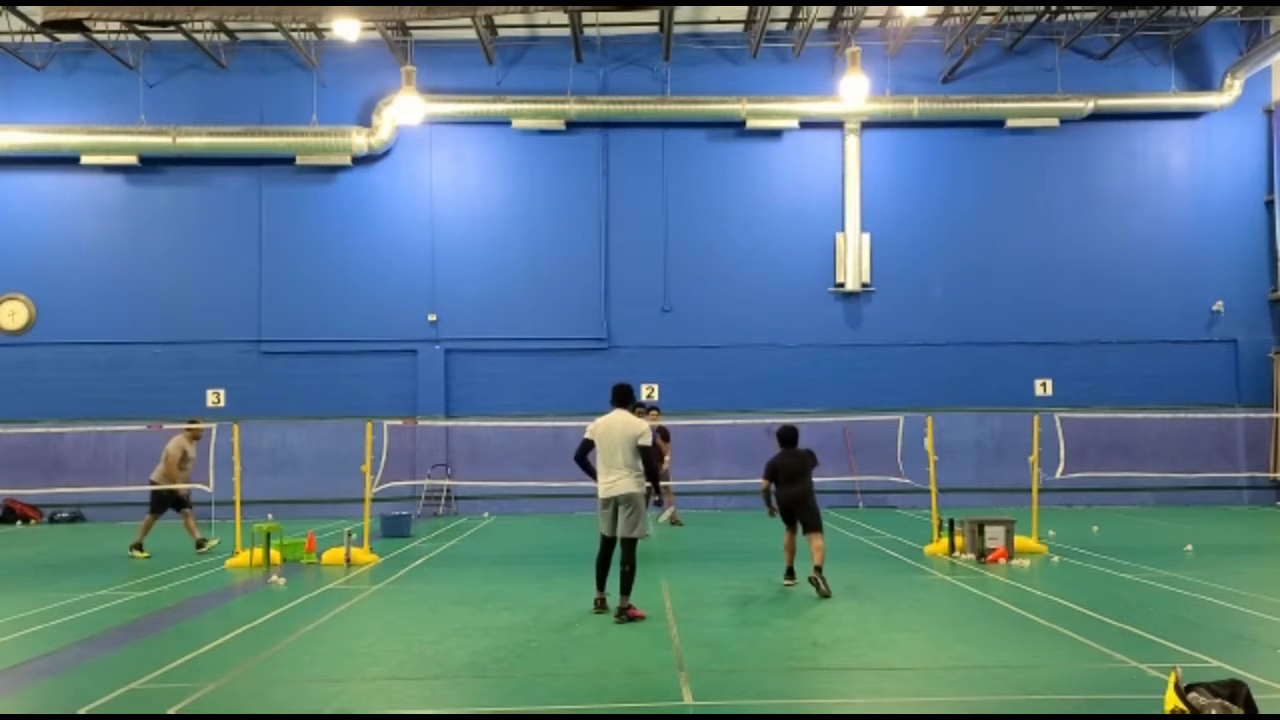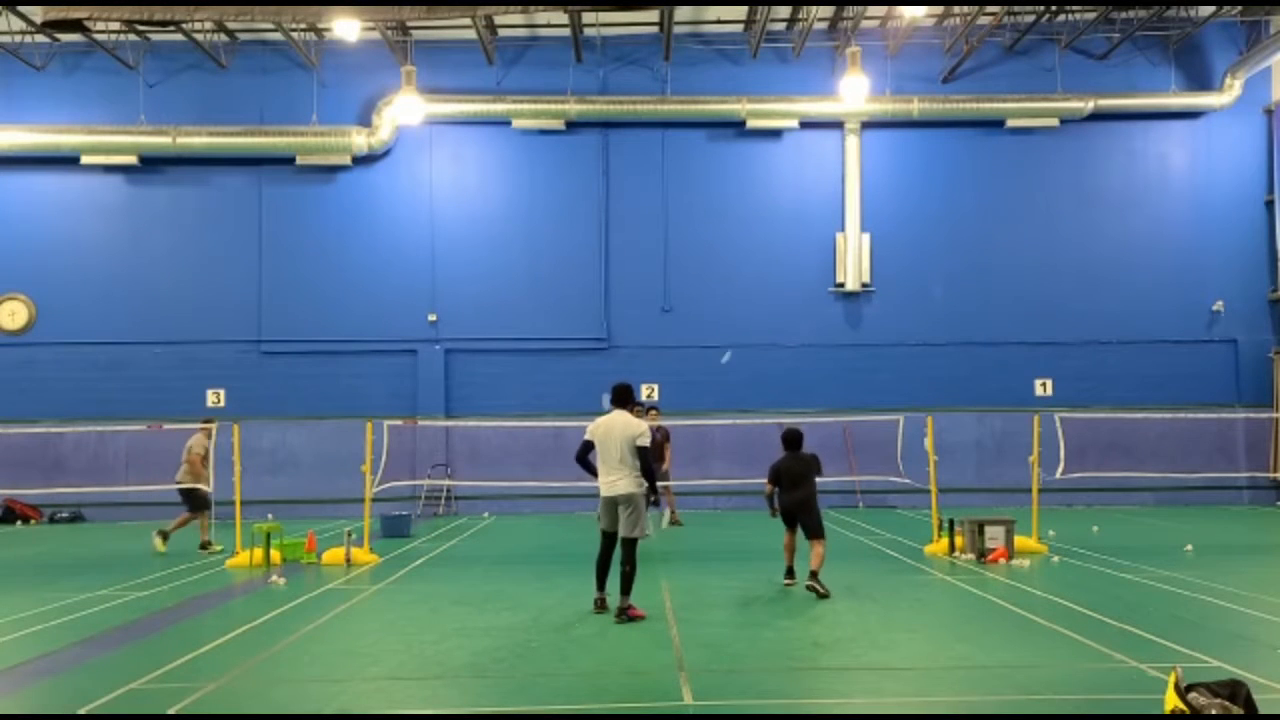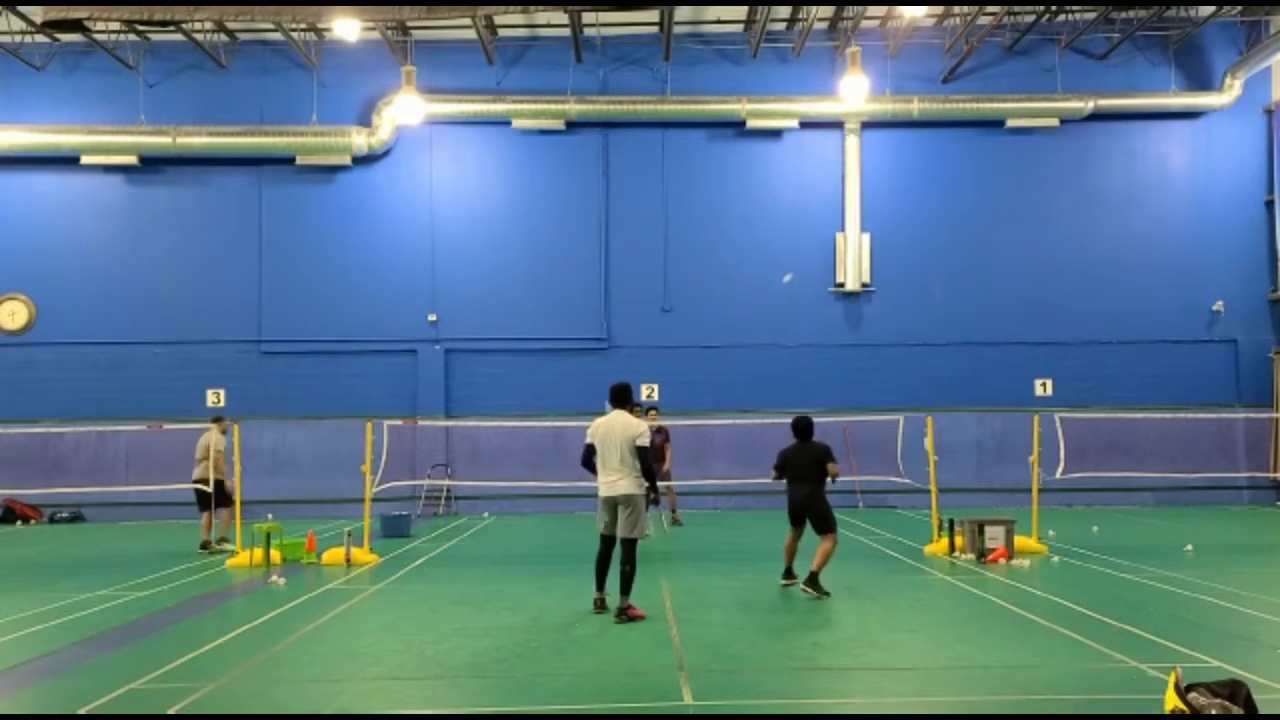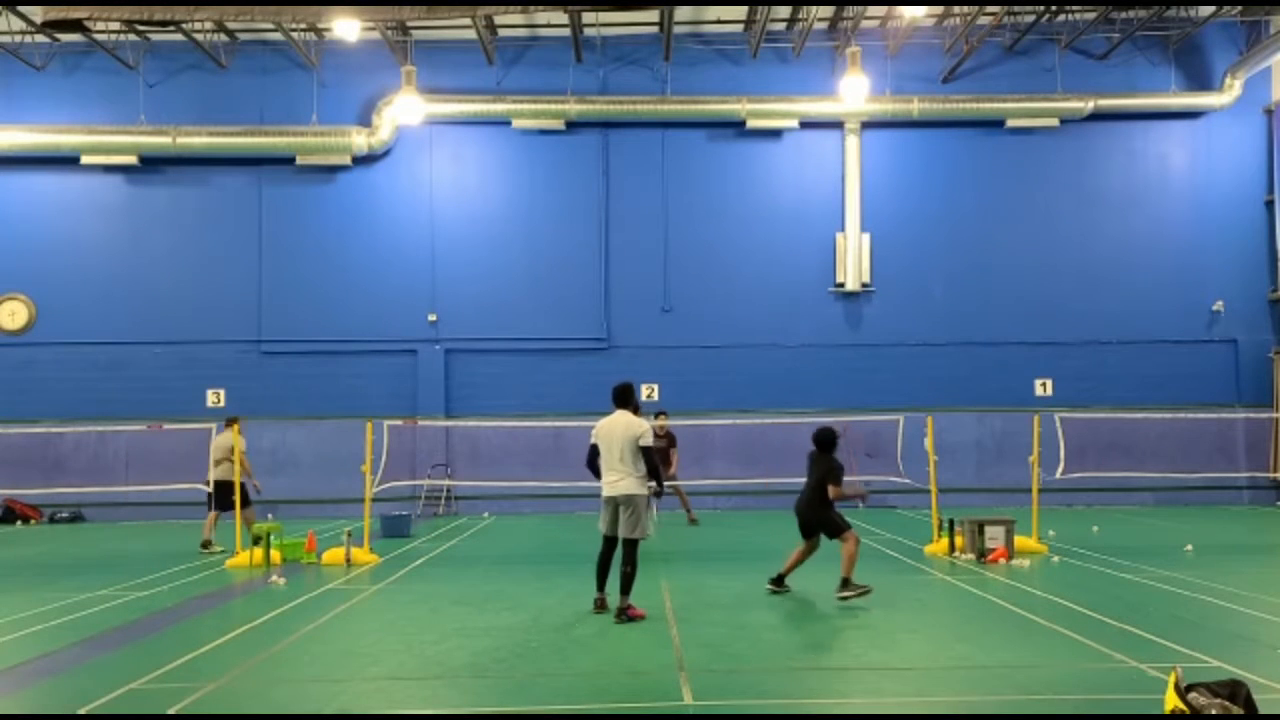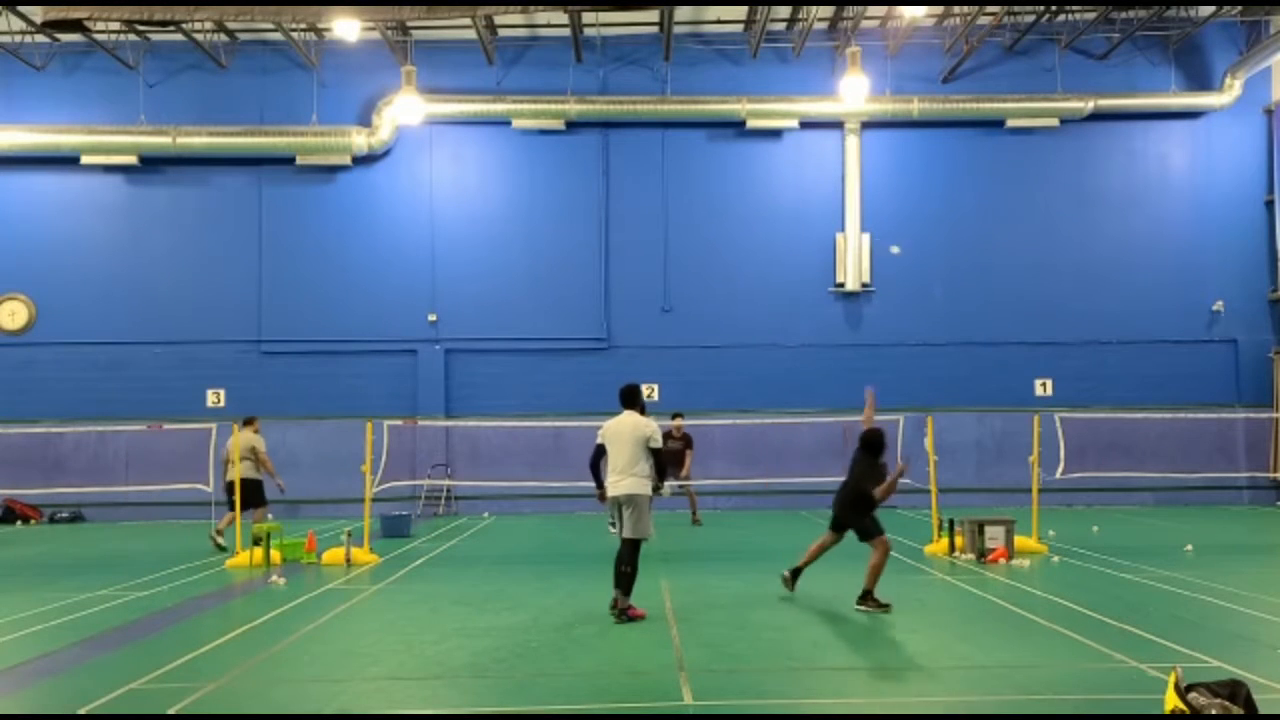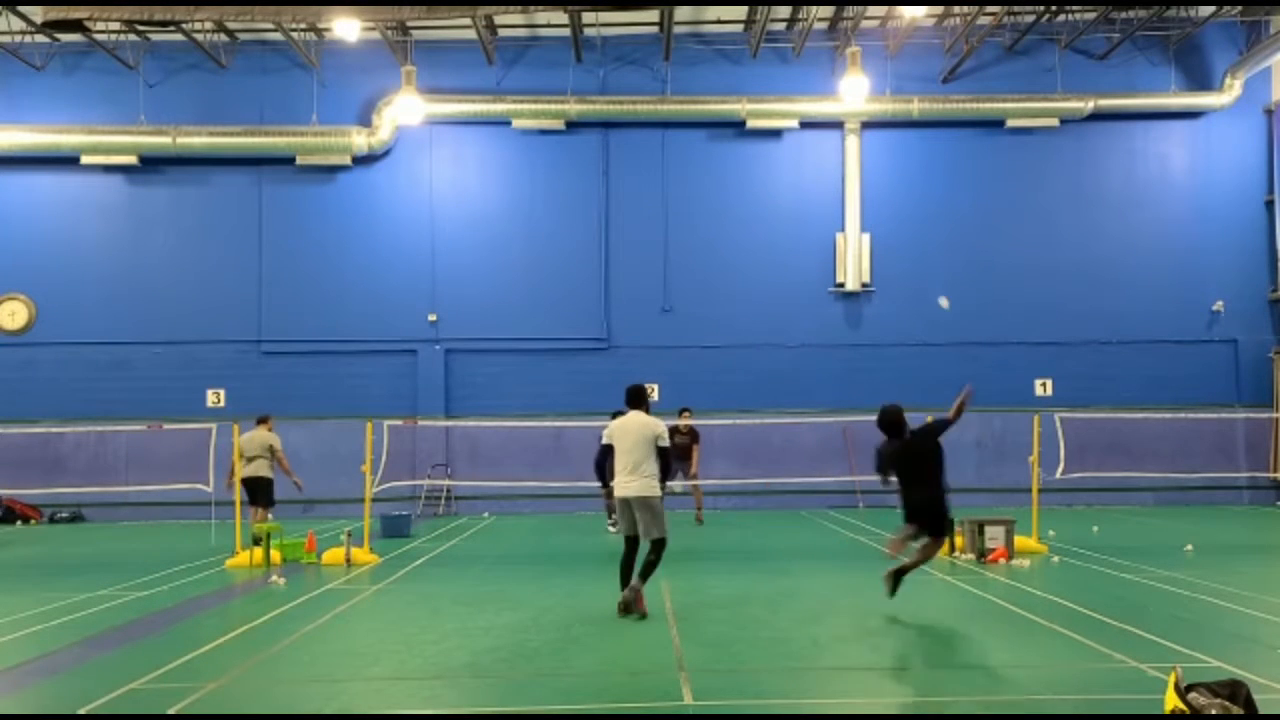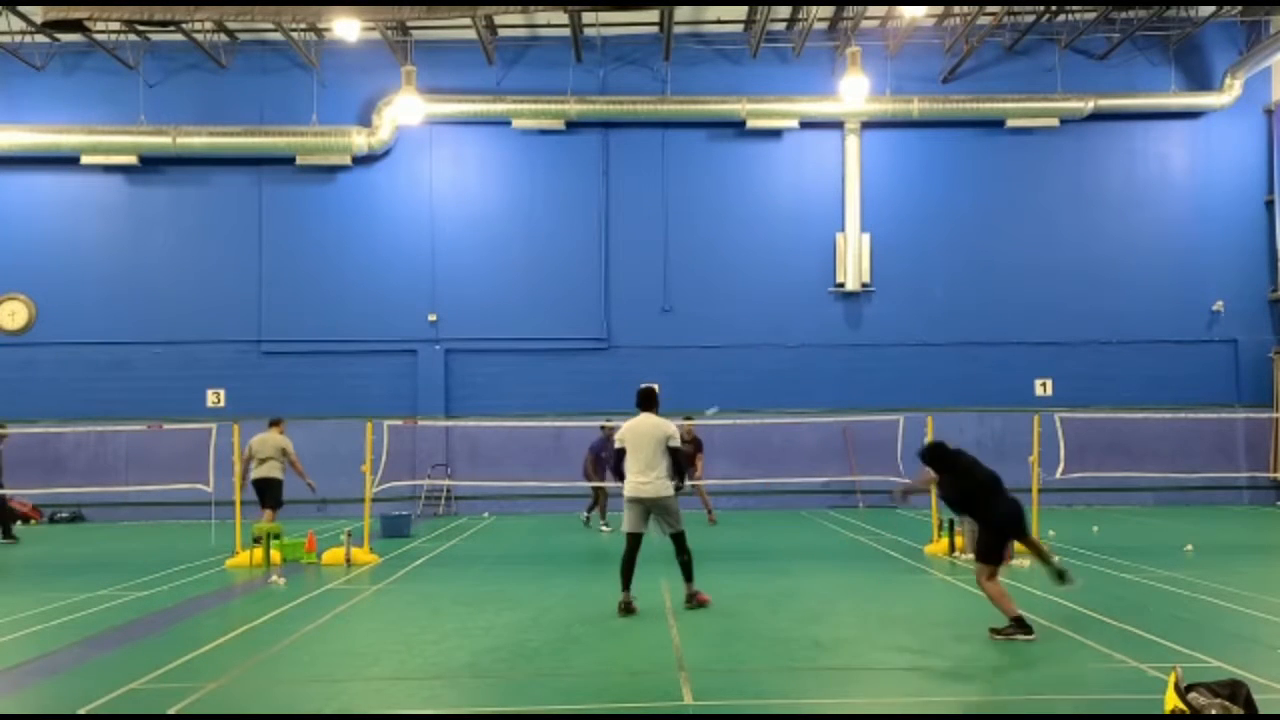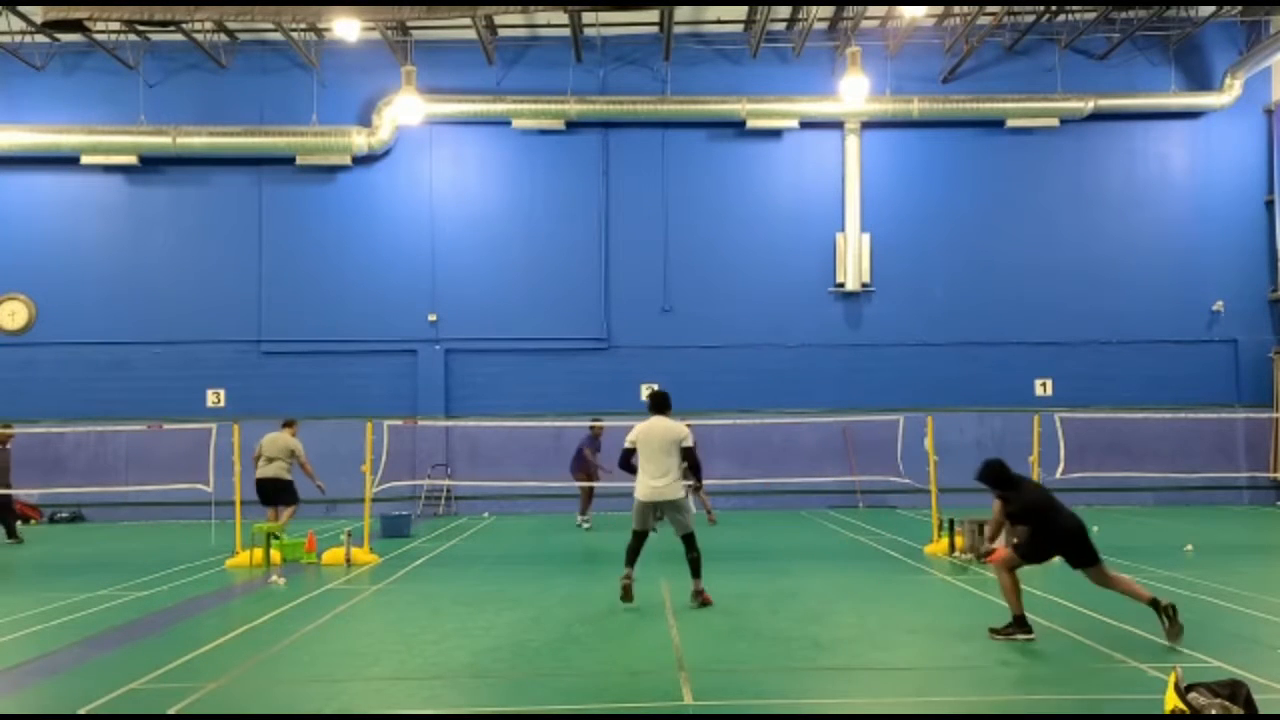
dt=0.2s
person 1, frame 1
left shoulder: (597, 425)
right shoulder: (640, 426)
left elbow: (579, 456)
right elbow: (649, 463)
right wrist: (656, 489)
left hip: (606, 491)
right hip: (631, 490)
left knee: (606, 544)
right knee: (628, 547)
left ankle: (600, 598)
right ankle: (624, 607)
person 1, frame 2
left shoulder: (597, 425)
right shoulder: (639, 426)
left elbow: (580, 457)
right elbow: (645, 464)
right wrist: (654, 490)
left hip: (607, 491)
right hip: (632, 491)
left knee: (606, 544)
right knee: (628, 547)
left ankle: (600, 598)
right ankle: (624, 607)
person 1, frame 3
left shoulder: (596, 425)
right shoulder: (638, 426)
left elbow: (586, 460)
right elbow: (645, 464)
right wrist: (654, 489)
left hip: (606, 491)
right hip: (632, 491)
left knee: (606, 545)
right knee: (628, 548)
left ankle: (599, 598)
right ankle: (624, 607)
person 1, frame 4
left shoulder: (600, 426)
right shoulder: (641, 426)
left elbow: (591, 462)
right elbow: (650, 462)
right wrist: (659, 484)
left hip: (609, 492)
right hip: (633, 491)
left knee: (608, 545)
right knee: (629, 548)
left ankle: (600, 598)
right ankle: (623, 607)
person 1, frame 5
left shoulder: (608, 426)
right shoulder: (648, 426)
left elbow: (594, 461)
right elbow: (660, 462)
left wrist: (600, 487)
right wrist: (659, 481)
left hip: (614, 491)
right hip: (637, 491)
left knee: (625, 544)
right knee: (631, 547)
left ankle: (617, 597)
right ankle: (623, 607)
person 1, frame 6
left shoulder: (613, 426)
right shoulder: (656, 425)
left elbow: (600, 461)
right elbow: (666, 462)
left wrist: (606, 486)
right wrist: (662, 481)
left hip: (621, 492)
right hip: (647, 491)
left knee: (630, 545)
right knee: (658, 543)
left ankle: (627, 598)
right ankle: (634, 589)
person 1, frame 7
left shoulder: (625, 428)
right shoulder: (667, 427)
left elbow: (616, 465)
right elbow: (678, 462)
right wrist: (680, 481)
left hip: (633, 492)
right hip: (660, 491)
left knee: (632, 546)
right knee: (680, 541)
left ankle: (625, 599)
right ankle: (691, 593)
person 1, frame 8
left shoulder: (637, 430)
right shoulder: (680, 430)
left elbow: (623, 463)
right elbow: (693, 461)
right wrist: (698, 481)
left hip: (645, 493)
right hip: (672, 493)
left knee: (637, 537)
right knee: (689, 540)
left ankle: (627, 576)
right ankle: (698, 590)
person 2, frame 1
left shoulder: (773, 462)
right shoulder: (807, 454)
left elbow: (765, 487)
left wrist: (769, 505)
left hip: (784, 501)
right hip: (805, 499)
left knee: (790, 530)
right knee: (816, 538)
left ankle: (789, 573)
right ankle: (817, 572)
person 2, frame 2
left shoulder: (777, 465)
right shoulder: (811, 459)
left elbow: (769, 491)
right elbow: (818, 473)
left wrist: (772, 507)
left hip: (786, 505)
right hip: (807, 504)
left knee: (790, 531)
right knee: (817, 544)
left ankle: (789, 572)
right ankle: (813, 577)
person 2, frame 3
left shoulder: (785, 453)
right shoulder: (822, 449)
left elbow: (776, 476)
right elbow: (834, 472)
right wrist: (824, 471)
left hip: (794, 499)
right hip: (815, 499)
left knee: (795, 533)
right knee: (829, 539)
left ankle: (788, 573)
right ankle: (811, 579)
person 2, frame 4
left shoulder: (814, 456)
right shoulder: (834, 467)
right elbow: (834, 495)
right wrist: (856, 493)
left hip: (803, 508)
right hip: (819, 510)
left knee: (809, 546)
right knee: (851, 539)
left ankle: (777, 580)
right ankle: (845, 585)
person 2, frame 5
left shoulder: (862, 452)
right shoulder: (874, 468)
left elbow: (866, 423)
right elbow: (879, 496)
left wrist: (869, 400)
right wrist: (895, 476)
left hip: (843, 504)
right hip: (855, 510)
left knee: (830, 540)
right knee: (882, 546)
left ankle: (794, 572)
right ankle: (866, 597)
person 2, frame 6
left shoulder: (885, 452)
right shoulder: (923, 435)
left elbow: (884, 475)
right elbow: (954, 415)
right wrist: (963, 398)
left hip: (912, 499)
right hip: (933, 499)
left knee: (915, 529)
right knee: (936, 541)
right ankle: (901, 571)
person 2, frame 7
left shoulder: (950, 493)
right shoulder: (958, 456)
right elbow: (935, 477)
right wrist: (910, 487)
left hip: (994, 522)
right hip: (1012, 509)
left knee: (985, 578)
right knee: (1026, 539)
left ankle: (1019, 624)
right ankle: (1055, 570)
person 2, frame 8
left shoulder: (1016, 506)
right shoulder: (1017, 481)
left elbow: (1023, 539)
right elbow: (998, 517)
right wrist: (988, 541)
left hip: (1052, 537)
right hip: (1074, 528)
left knee: (1002, 564)
right knee: (1105, 578)
left ankle: (1019, 625)
right ankle: (1160, 607)
